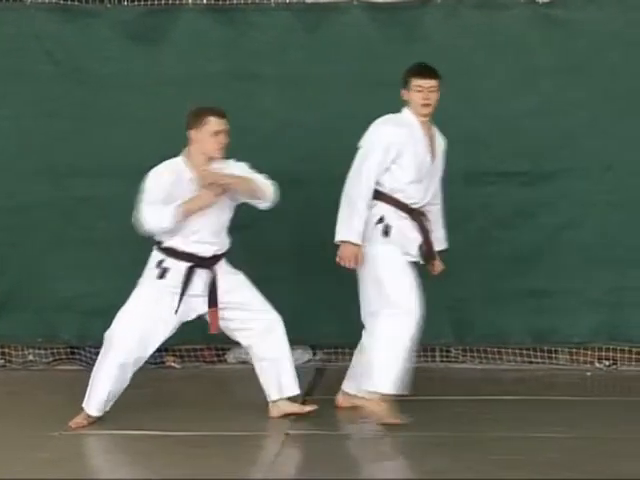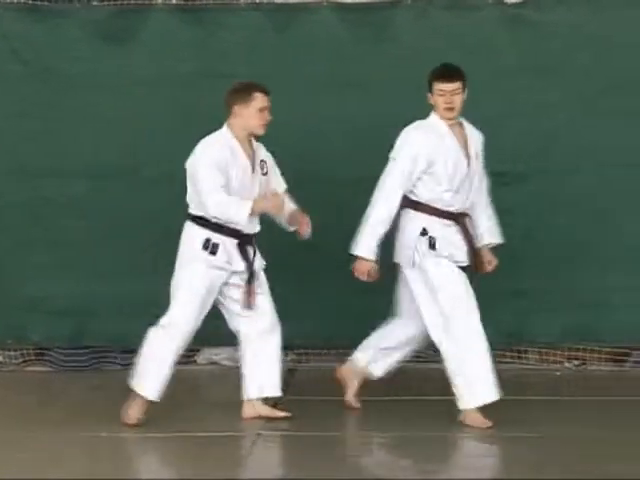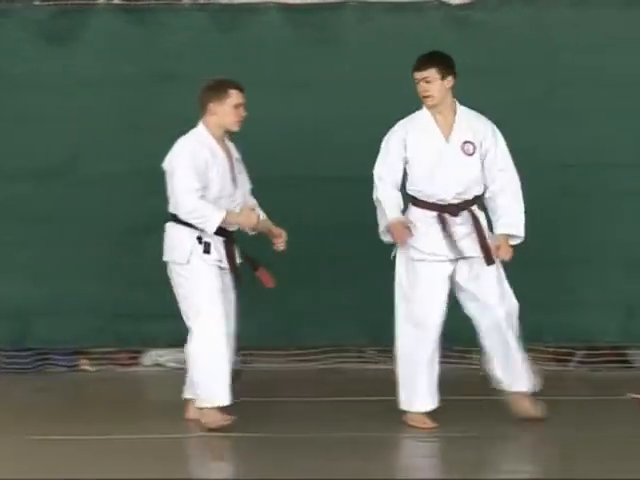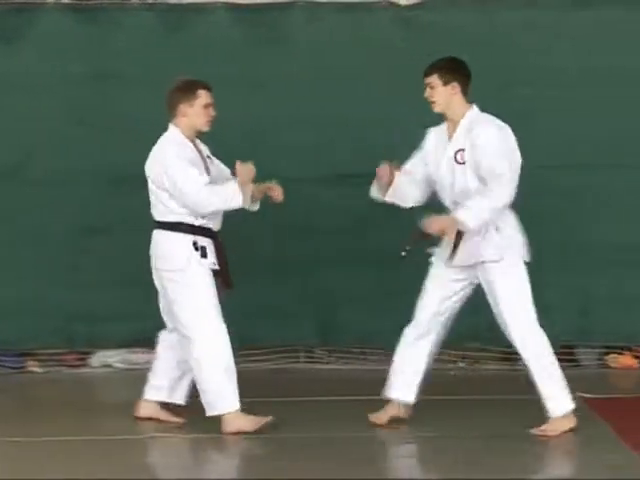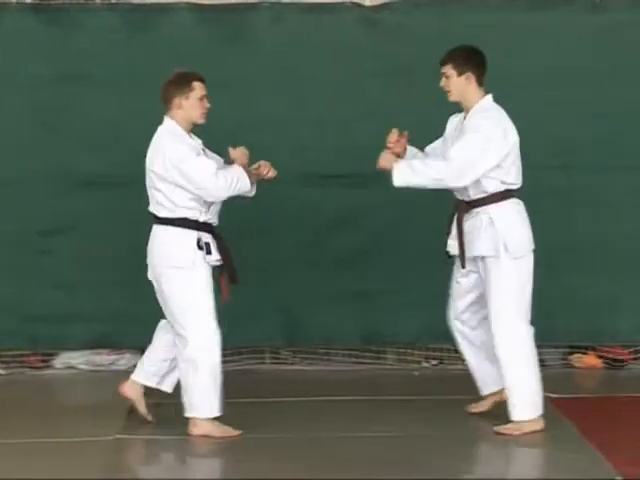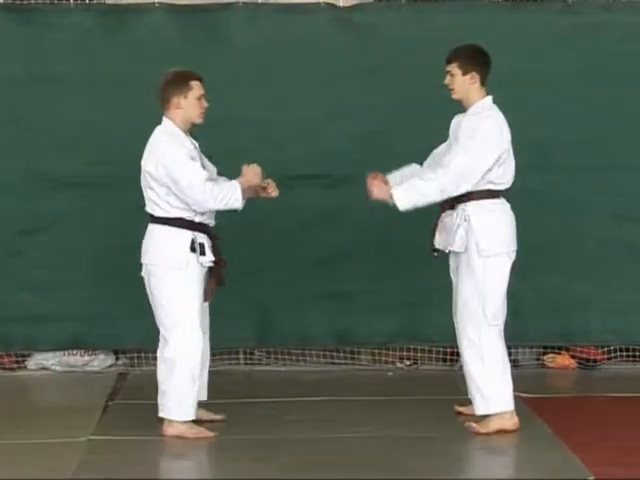
dt=0.3s
person 1, frame 1
left shoulder: (436, 140)
right shoulder: (388, 129)
left elbow: (432, 198)
right elbow: (359, 183)
left wrist: (435, 247)
right wrist: (349, 237)
left hip: (408, 233)
right hip: (382, 228)
left knee: (385, 316)
right knee: (402, 309)
left ankle: (353, 389)
right ankle: (375, 392)
person 1, frame 2
left shoulder: (473, 137)
right shoulder: (418, 138)
left elbow: (478, 194)
right elbow: (387, 193)
left wrist: (485, 243)
right wrist: (366, 251)
left hip: (450, 239)
right hip: (425, 240)
left knee: (413, 320)
right knee: (459, 319)
left ankle: (356, 368)
right ankle: (472, 404)
person 1, frame 3
left shoulder: (480, 127)
right shoulder: (404, 130)
left elbow: (503, 181)
right elbow: (384, 182)
left wrist: (506, 233)
right wrist: (393, 219)
left hip: (468, 230)
right hip: (420, 235)
left knee: (498, 310)
right knee: (420, 323)
left ankle: (517, 386)
right ankle: (416, 404)
person 1, frame 4
left shoulder: (490, 131)
right shoulder: (435, 138)
left elbow: (501, 186)
right elbow: (415, 185)
left wrist: (458, 218)
right wrist: (390, 180)
left hip: (494, 242)
right hip: (453, 243)
left knee: (521, 327)
right knee: (424, 321)
left ankle: (562, 411)
right ankle: (397, 400)
person 1, frame 5
left shoulder: (492, 124)
right shoulder: (461, 122)
left elbow: (454, 170)
right elbow: (437, 160)
left wrist: (396, 166)
right wrist: (405, 153)
left hip: (501, 228)
right hip: (478, 229)
left knee: (508, 322)
right knee: (463, 314)
left ankle: (529, 413)
right ankle: (498, 388)
person 1, frame 6
left shoulder: (487, 124)
right shoulder: (465, 122)
left elbow: (451, 177)
right elbow: (434, 167)
left wrist: (394, 193)
right wrist: (391, 180)
left hip: (483, 226)
right hip: (468, 227)
left knee: (478, 320)
right knee: (470, 318)
left ankle: (502, 411)
right ankle: (487, 400)
person 2, frame 1
left shoulder: (232, 171)
right shoulder: (163, 175)
left elbow: (266, 193)
right elbow: (148, 220)
left wrist: (225, 180)
right wrist: (191, 204)
left hip: (216, 273)
right hip: (170, 273)
left knee: (266, 325)
right knee: (127, 337)
left ankle: (280, 400)
right ankle: (91, 409)
person 2, frame 2
left shoulder: (261, 154)
right shoulder: (210, 150)
left elbow: (279, 197)
right elbow: (214, 202)
left wrist: (295, 216)
right wrist: (259, 204)
left hip: (242, 251)
right hip: (206, 247)
left knee: (261, 325)
right knee: (179, 321)
left ankle: (254, 401)
right ankle: (140, 396)
person 2, frame 3
left shoulder: (229, 150)
right shoulder: (188, 148)
left elbow: (241, 199)
right elbow: (188, 205)
left wrist: (268, 226)
right wrist: (233, 219)
left hip: (217, 246)
right hip: (191, 247)
left knee: (220, 327)
right knee: (210, 326)
left ankle: (199, 401)
right ankle: (210, 405)
person 2, frame 4
left shoulder: (197, 149)
right shoulder: (169, 152)
left elbow: (226, 189)
right elbow: (202, 200)
left wrist: (260, 190)
right wrist: (242, 184)
left hip: (195, 250)
right hip: (179, 250)
left knee: (181, 331)
right knee: (208, 333)
left ankle: (151, 402)
right ankle: (230, 414)
person 2, frame 5
left shoulder: (185, 141)
right shoulder: (171, 146)
left elbow: (218, 180)
right elbow: (216, 186)
left wrist: (252, 172)
right wrist: (239, 165)
left hip: (187, 246)
right hip: (180, 246)
left knee: (179, 325)
right knee: (200, 334)
left ankle: (137, 384)
right ankle: (201, 418)
person 2, frame 6
left shoulder: (181, 142)
right shoulder: (167, 146)
left elbow: (210, 187)
right elbow: (203, 195)
left wrist: (255, 188)
right wrist: (245, 182)
left hip: (186, 247)
right hip: (173, 247)
left knee: (193, 330)
right knee: (183, 335)
left ankle: (188, 405)
right ankle: (176, 419)
